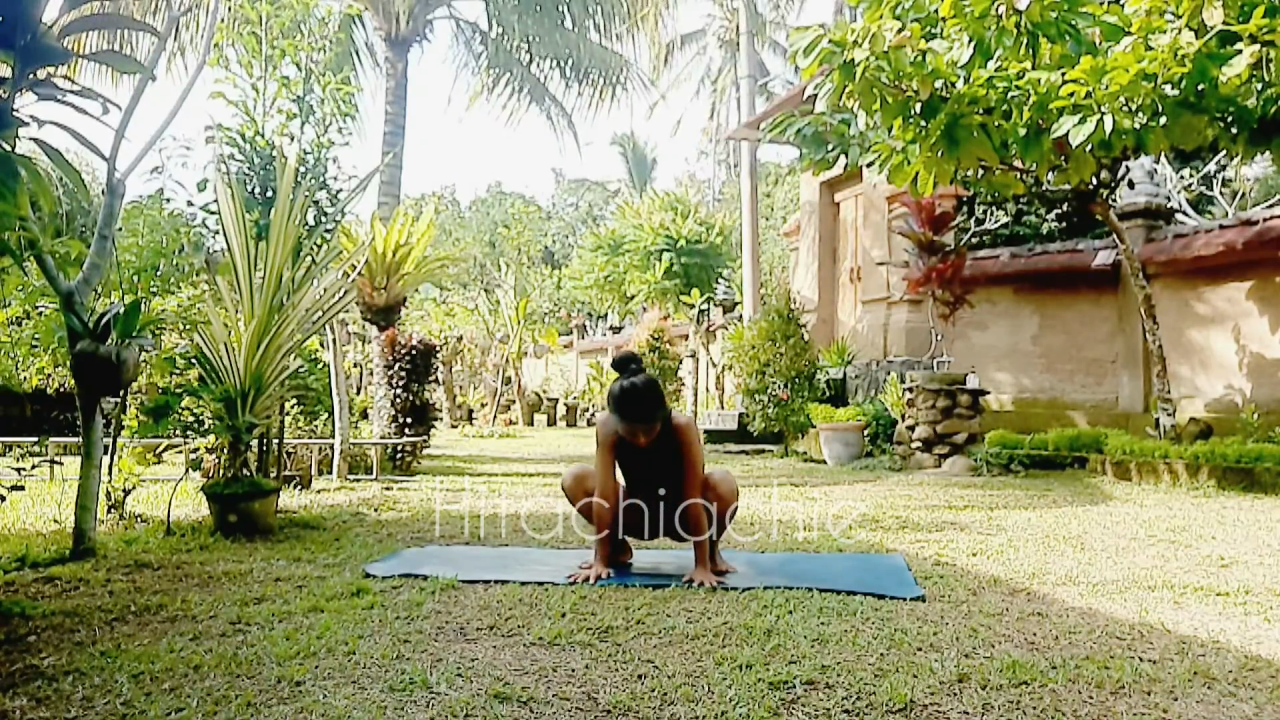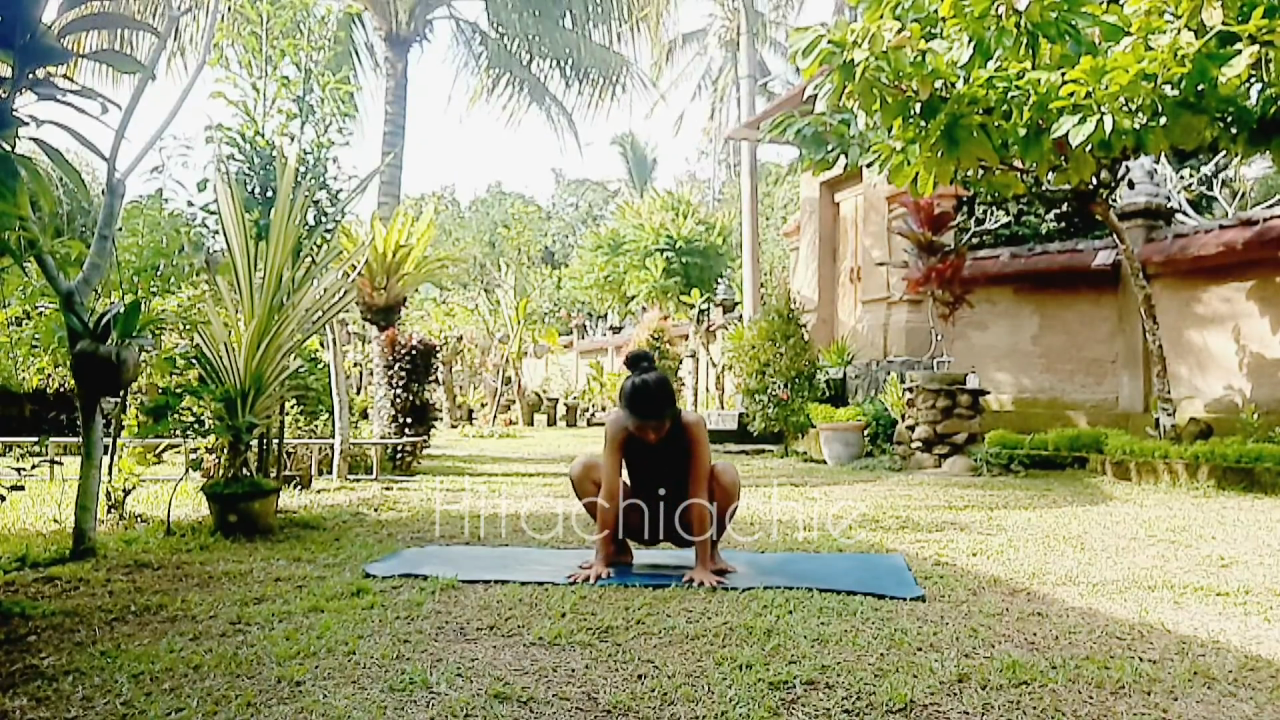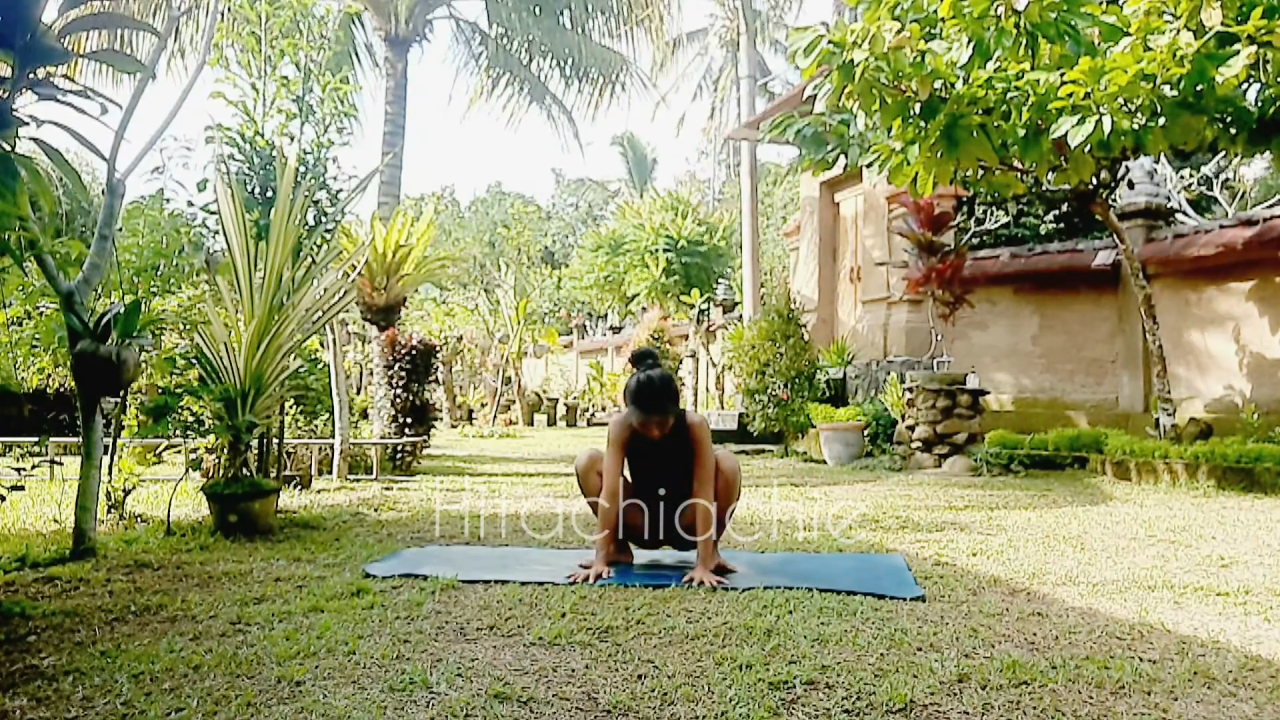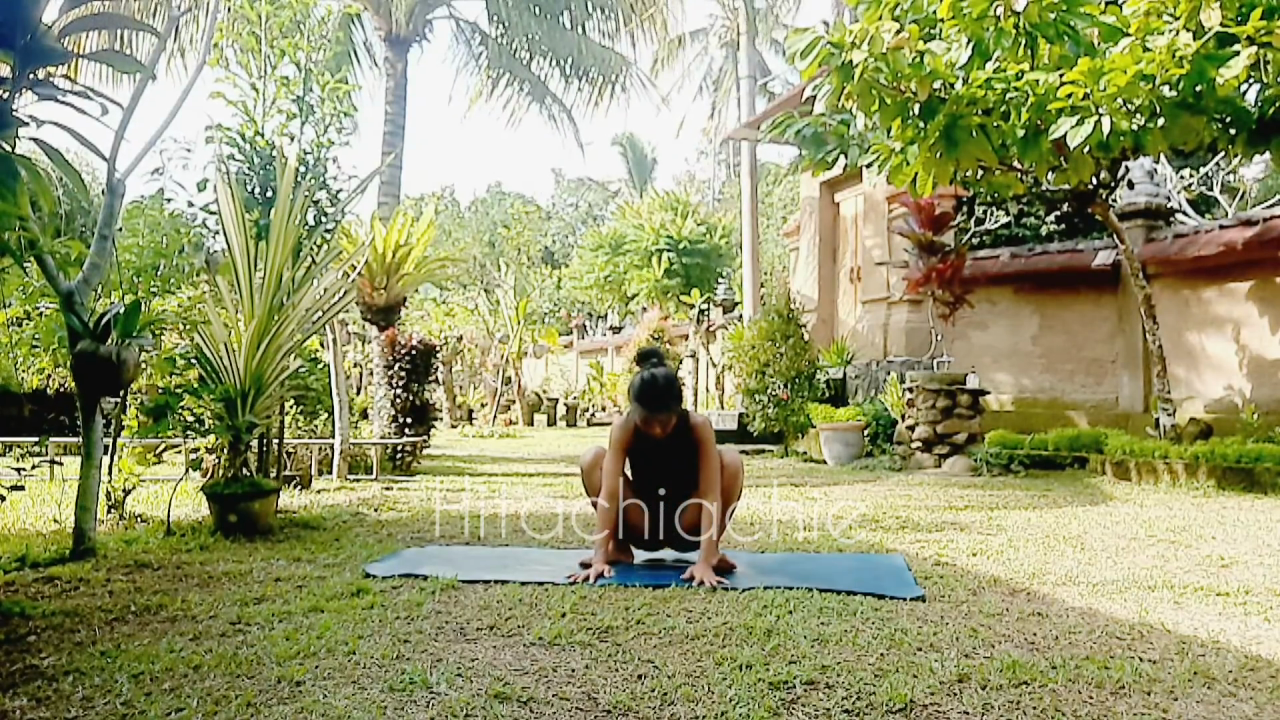
dt=0.3s
person 1, frame 1
left shoulder: (682, 426)
right shoulder: (607, 425)
left elbow: (694, 497)
right elbow: (604, 495)
left wrist: (702, 565)
right wrist: (600, 560)
left hip: (679, 514)
right hip: (638, 514)
left knee: (723, 485)
right knee: (574, 479)
left ankle: (712, 552)
right ankle: (617, 548)
person 1, frame 2
left shoulder: (692, 425)
right shoulder: (617, 426)
left elbow: (699, 496)
right elbow: (609, 494)
left wrist: (702, 565)
right wrist: (601, 559)
left hip: (684, 522)
right hip: (642, 521)
left knee: (725, 476)
right knee: (582, 469)
left ankle: (711, 551)
right ankle: (618, 548)
person 1, frame 3
left shoulder: (694, 425)
right shoulder: (621, 425)
left elbow: (704, 495)
right elbow: (610, 492)
left wrist: (703, 564)
right wrist: (601, 558)
left hip: (685, 526)
right hip: (643, 526)
left knee: (726, 463)
right knee: (588, 462)
left ankle: (711, 550)
right ankle: (619, 548)
person 1, frame 4
left shoulder: (698, 426)
right shoulder: (624, 428)
left elbow: (710, 495)
right elbow: (609, 493)
left wrist: (705, 562)
right wrist: (599, 557)
left hip: (686, 529)
right hip: (643, 528)
left knee: (730, 460)
right knee: (592, 458)
left ankle: (712, 551)
right ankle: (619, 547)
